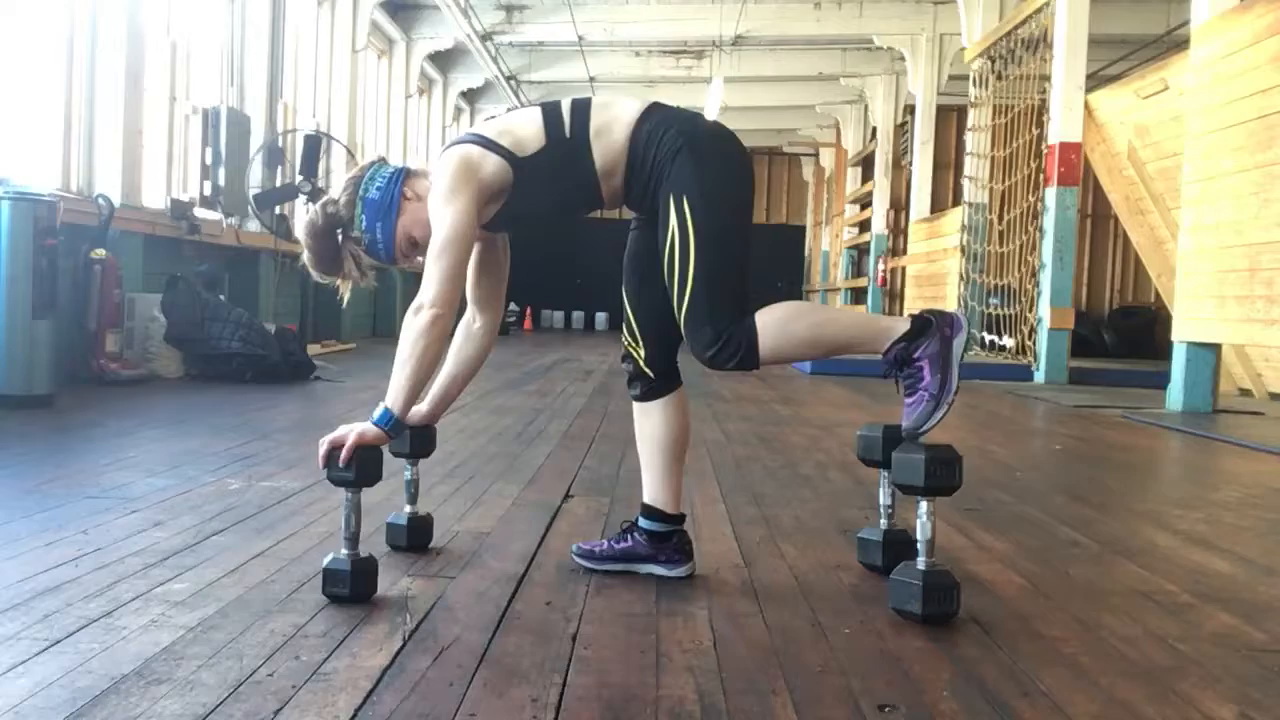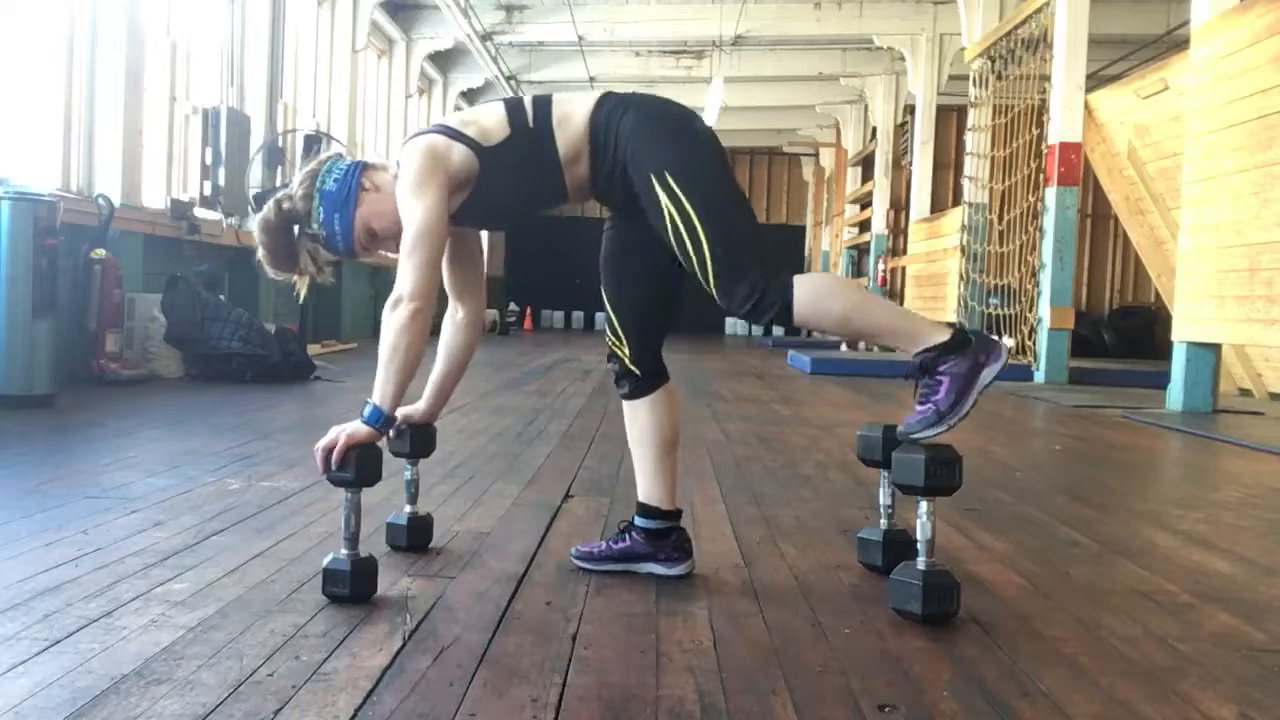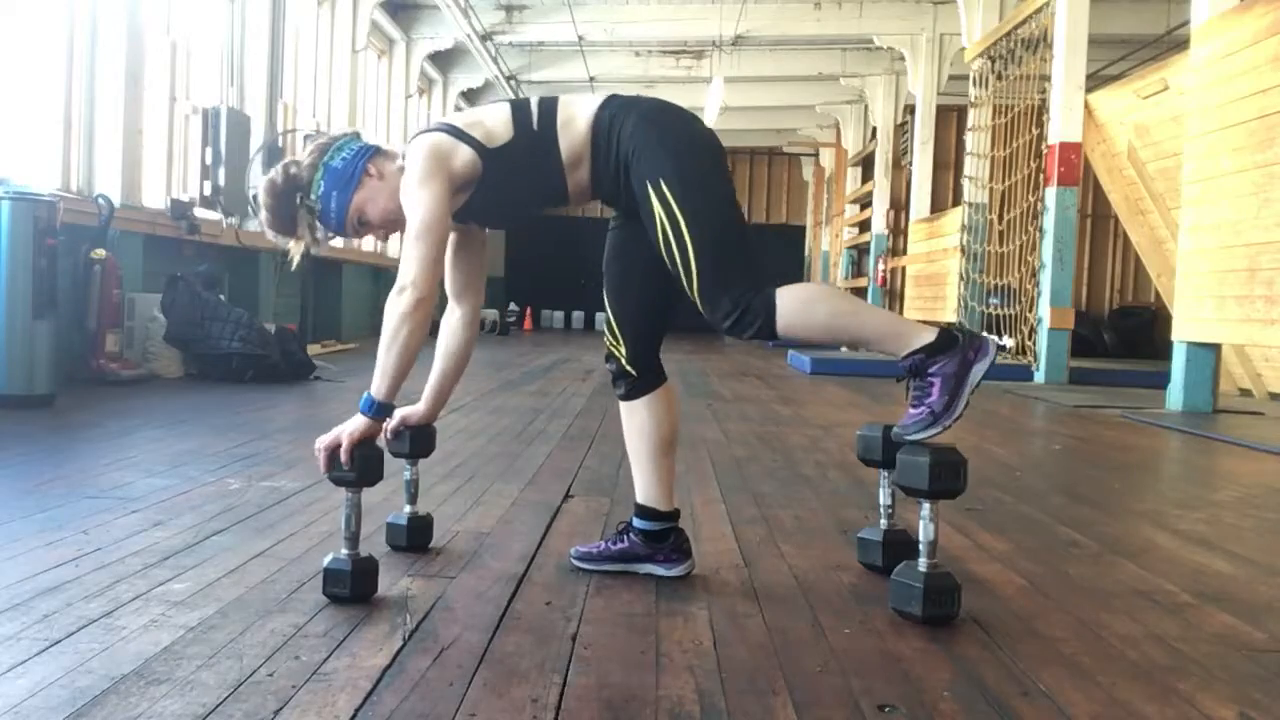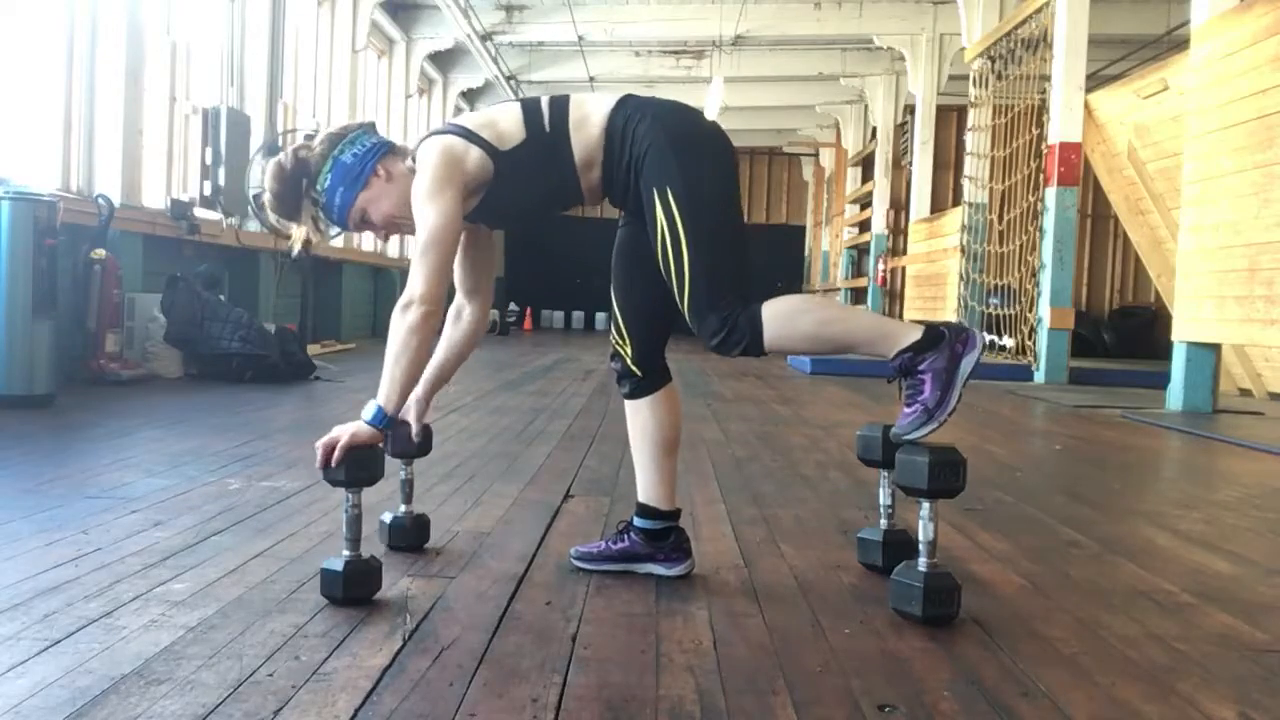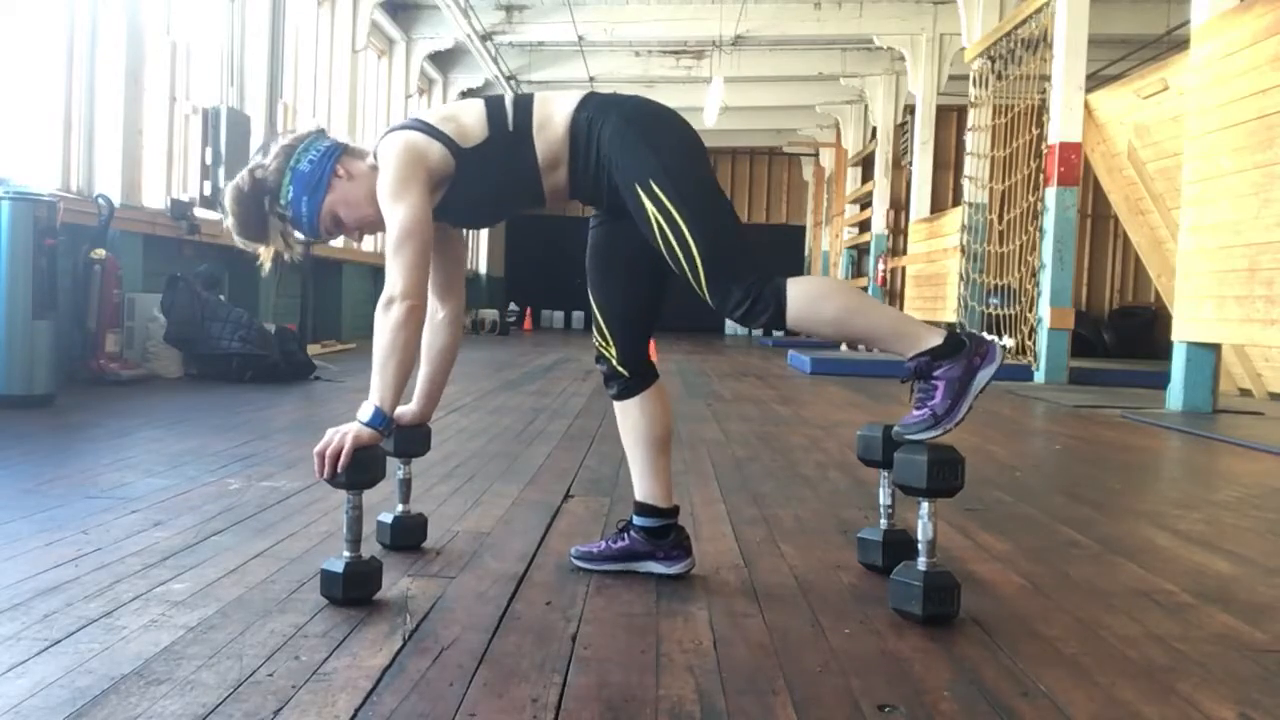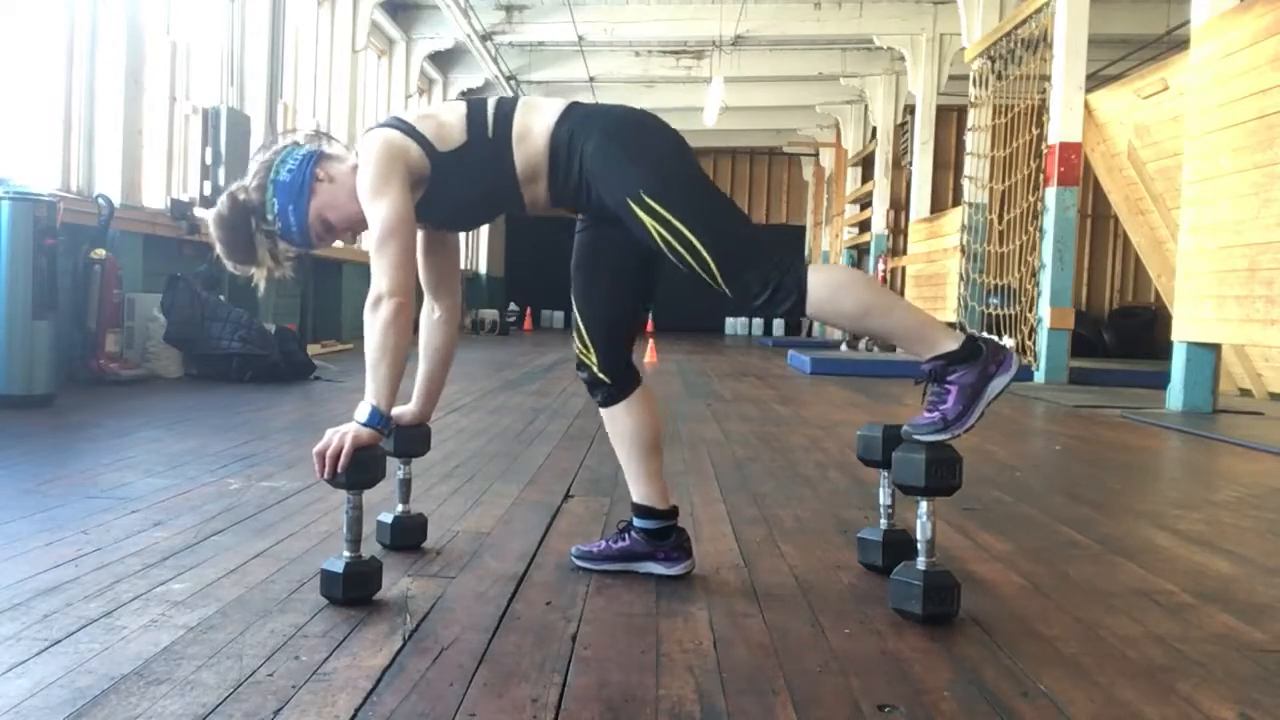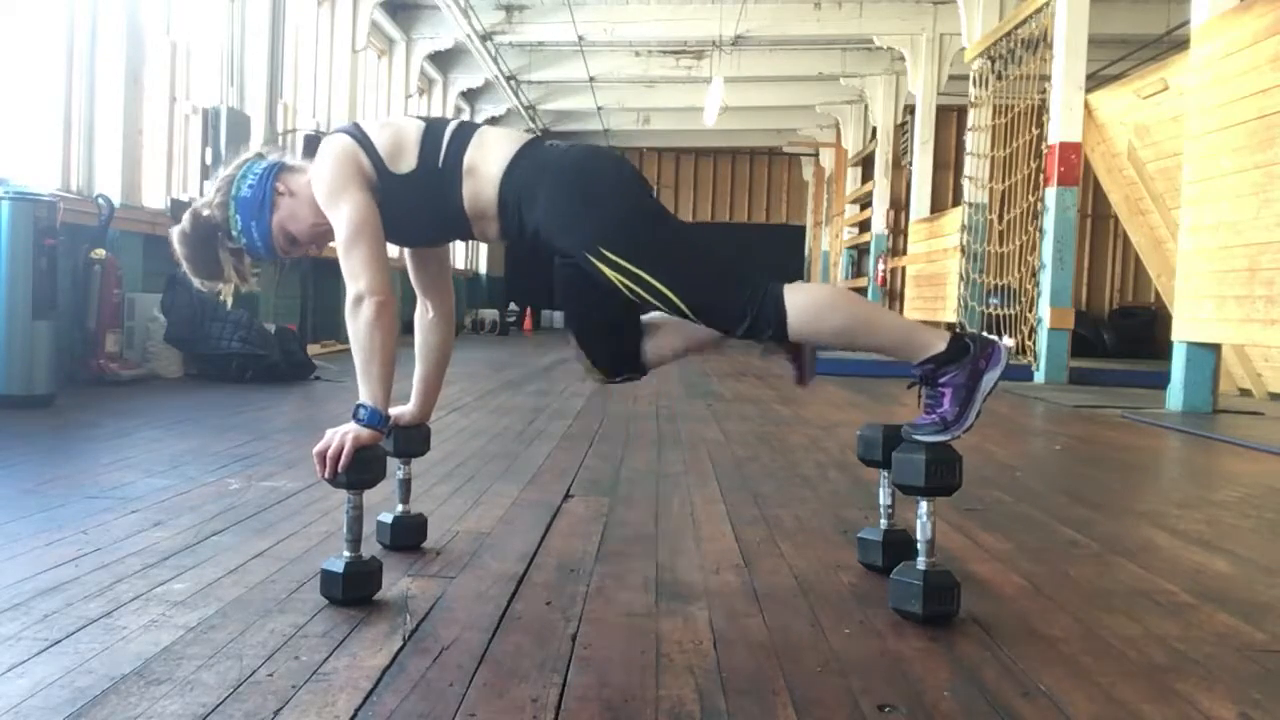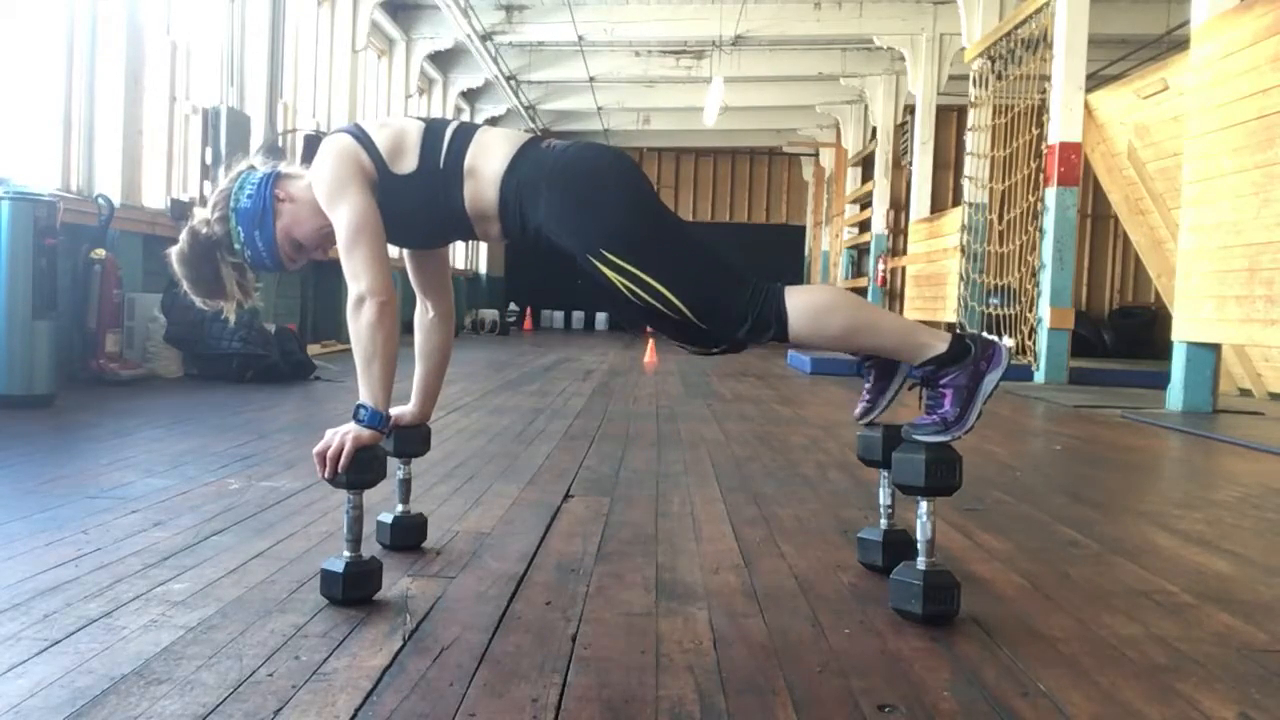
dt=0.4s
person 1, frame 1
left shoulder: (457, 174)
right shoulder: (477, 204)
left elbow: (432, 310)
right elbow: (481, 318)
left wrist: (385, 419)
right wrist: (429, 409)
left hip: (689, 159)
right hip: (664, 187)
left knee: (717, 340)
right knee: (647, 361)
left ankle: (916, 336)
right ankle: (661, 534)
person 1, frame 2
left shoulder: (422, 164)
right shoulder: (446, 202)
left elbow: (409, 305)
right elbow: (464, 311)
left wrist: (376, 418)
right wrist: (429, 407)
left hip: (649, 143)
right hip: (632, 186)
left knee: (755, 292)
right knee: (631, 360)
left ankle: (952, 353)
right ankle: (658, 532)
person 1, frame 3
left shoulder: (428, 160)
right shoulder: (451, 197)
left elbow: (411, 295)
right elbow: (462, 307)
left wrist: (370, 409)
right wrist: (425, 410)
left hip: (657, 148)
right hip: (639, 182)
left knee: (737, 306)
right knee: (629, 360)
left ankle: (939, 351)
right ankle: (657, 533)
person 1, frame 4
left shoulder: (440, 164)
right shoulder: (460, 194)
left elbow: (420, 304)
right elbow: (469, 306)
left wrist: (376, 417)
right wrist: (420, 397)
left hip: (668, 150)
right hip: (648, 179)
left knee: (725, 324)
right knee: (636, 360)
left ankle: (925, 345)
right ankle: (656, 532)
person 1, frame 5
left shoulder: (402, 159)
right shoulder: (430, 191)
left elbow: (401, 301)
right elbow: (444, 306)
left wrist: (375, 418)
right wrist: (418, 410)
left hip: (632, 144)
right hip: (615, 183)
left knee: (744, 294)
right knee: (621, 360)
left ankle: (946, 354)
right ankle: (656, 531)
person 1, frame 6
left shoulder: (379, 158)
right shoulder: (417, 192)
left elbow: (391, 298)
right elbow: (442, 303)
left wrist: (373, 417)
right wrist: (419, 409)
left hip: (618, 156)
right hip: (604, 188)
left knee: (763, 282)
right knee: (602, 362)
left ankle: (961, 356)
right ankle: (657, 532)
person 1, frame 7
left shoulder: (334, 166)
right shoulder: (388, 190)
left elbow: (369, 299)
right elbow: (434, 305)
left wrist: (368, 416)
right wrist: (415, 411)
left hip: (577, 197)
right hip: (575, 202)
left knee: (743, 308)
right knee: (609, 355)
left ankle: (951, 354)
right ankle: (785, 341)
person 1, frame 8
left shoulder: (336, 167)
right shoulder: (390, 196)
left elbow: (371, 300)
right elbow: (434, 305)
left wrist: (369, 416)
right wrist: (416, 410)
left hip: (578, 195)
right hip: (577, 194)
left knee: (747, 312)
right knee: (707, 323)
left ankle: (952, 353)
right ankle: (890, 345)
